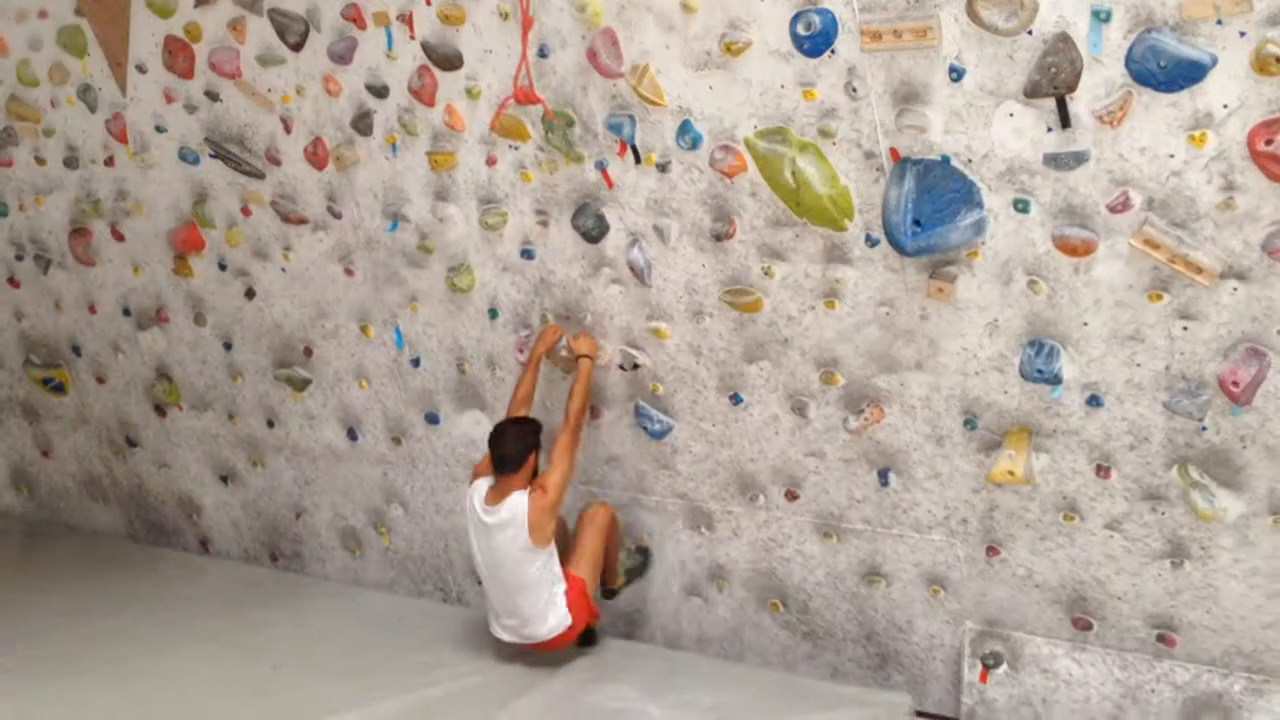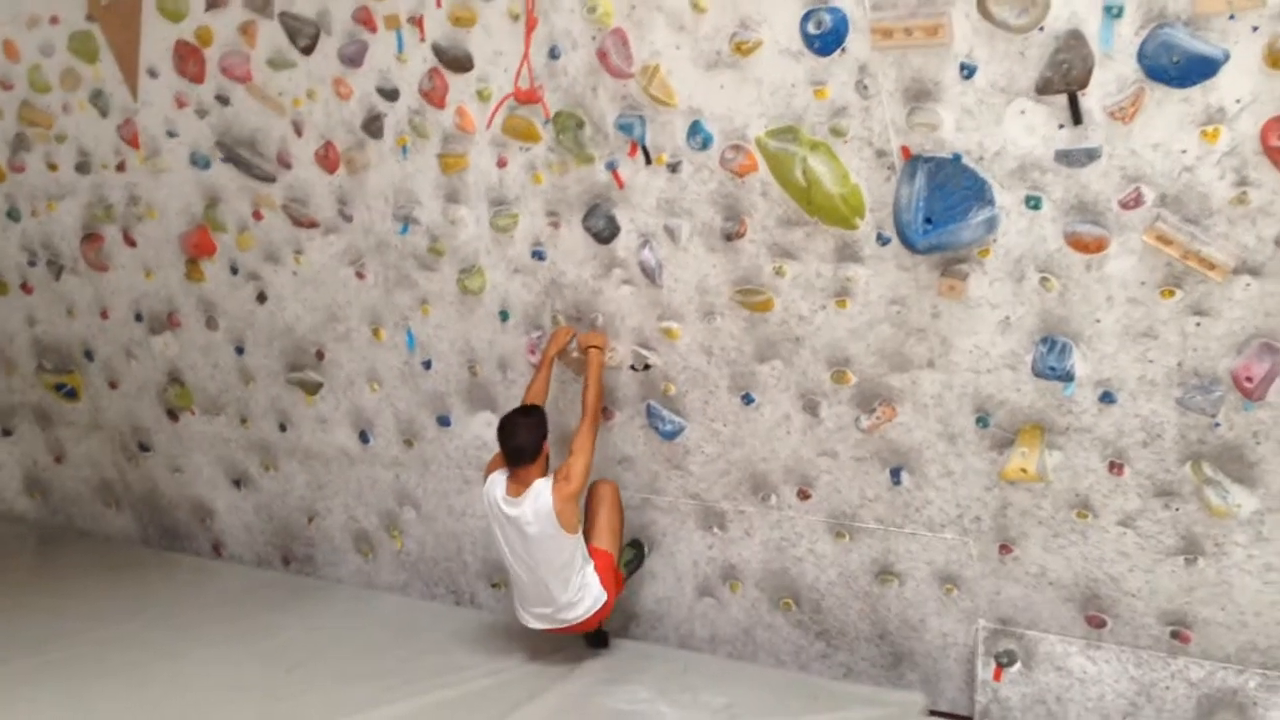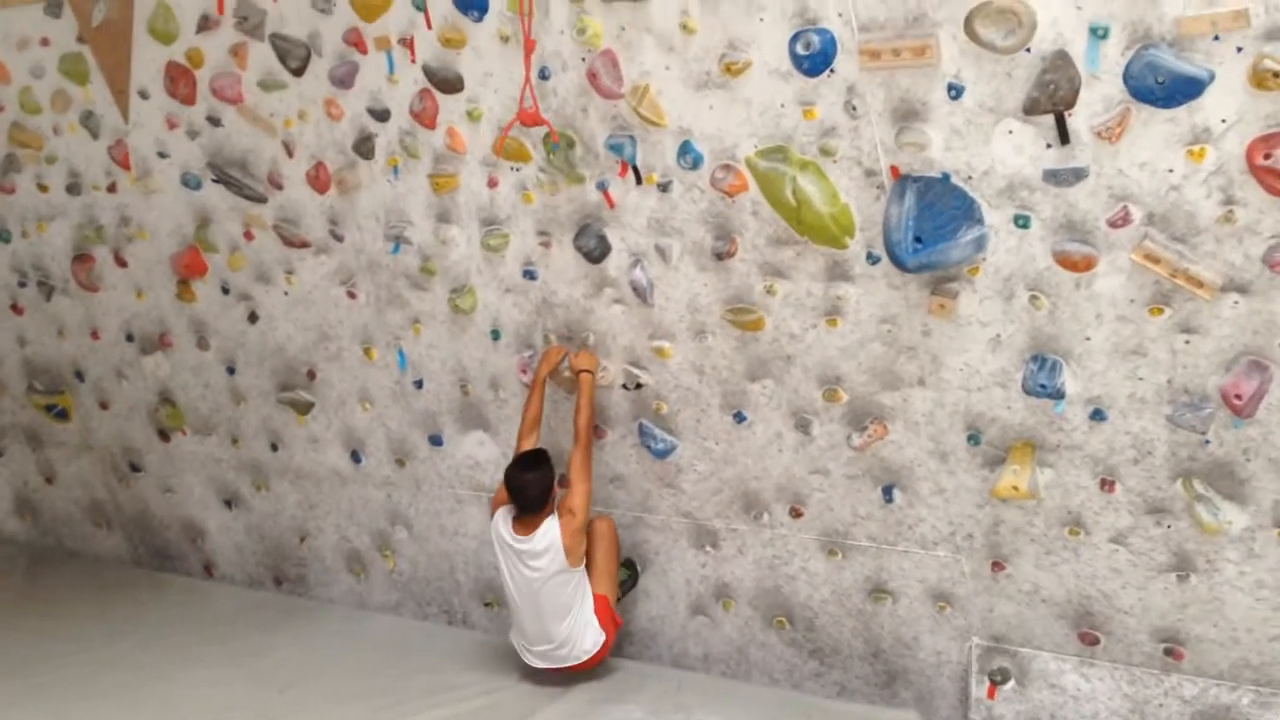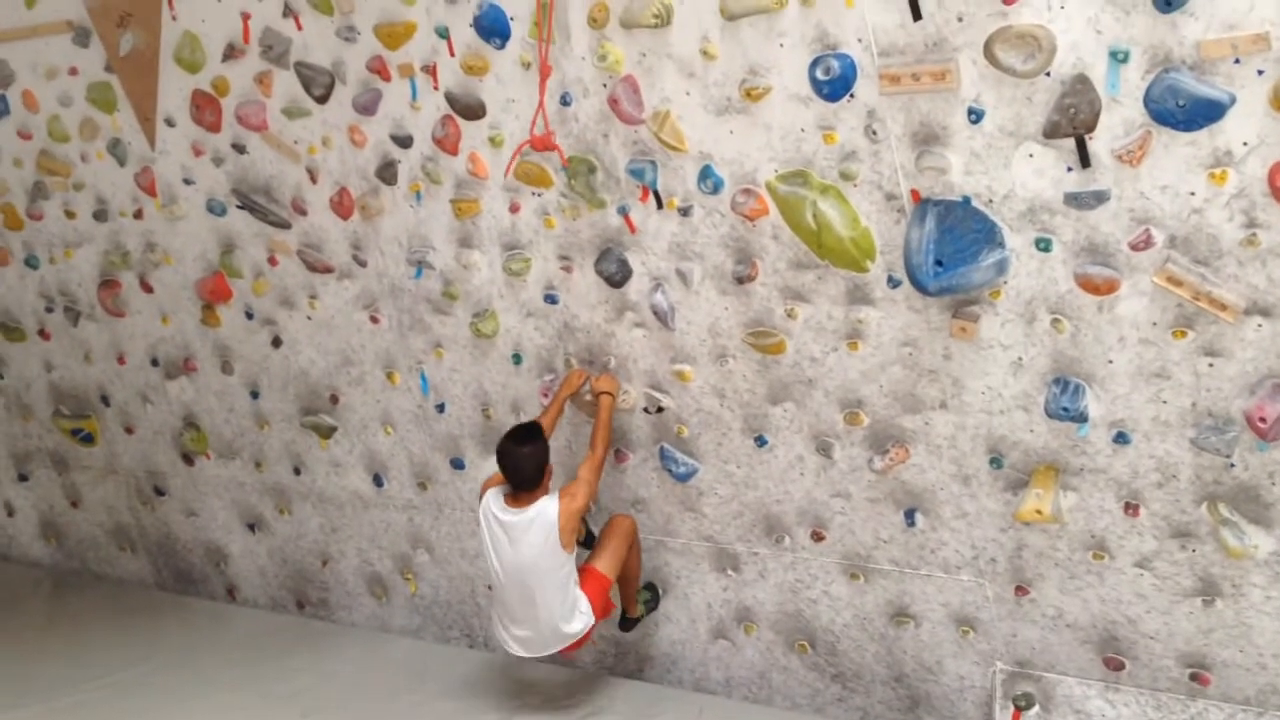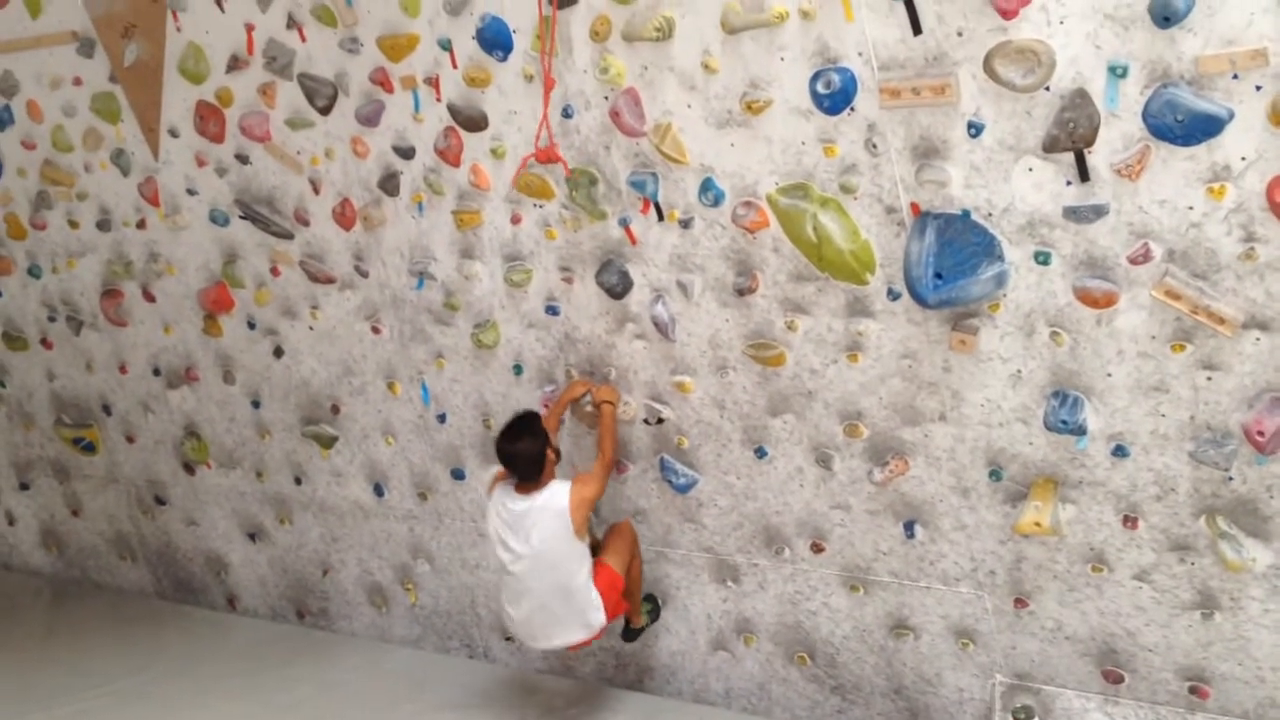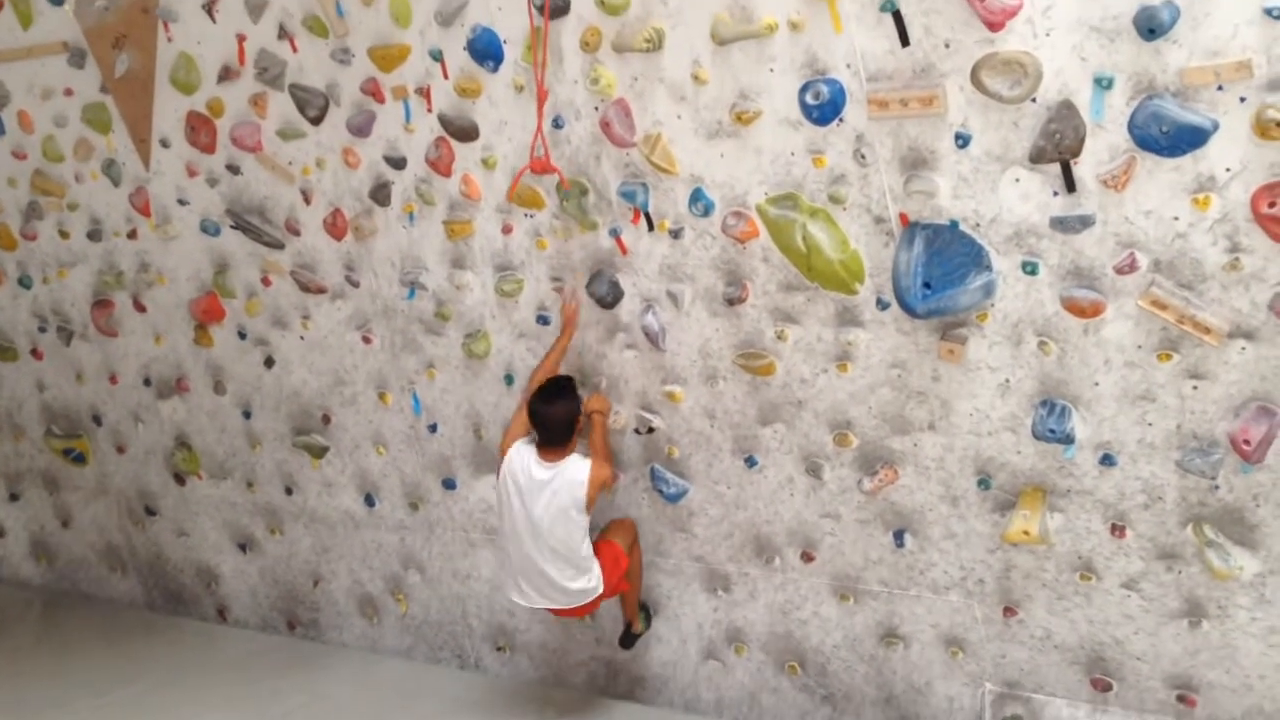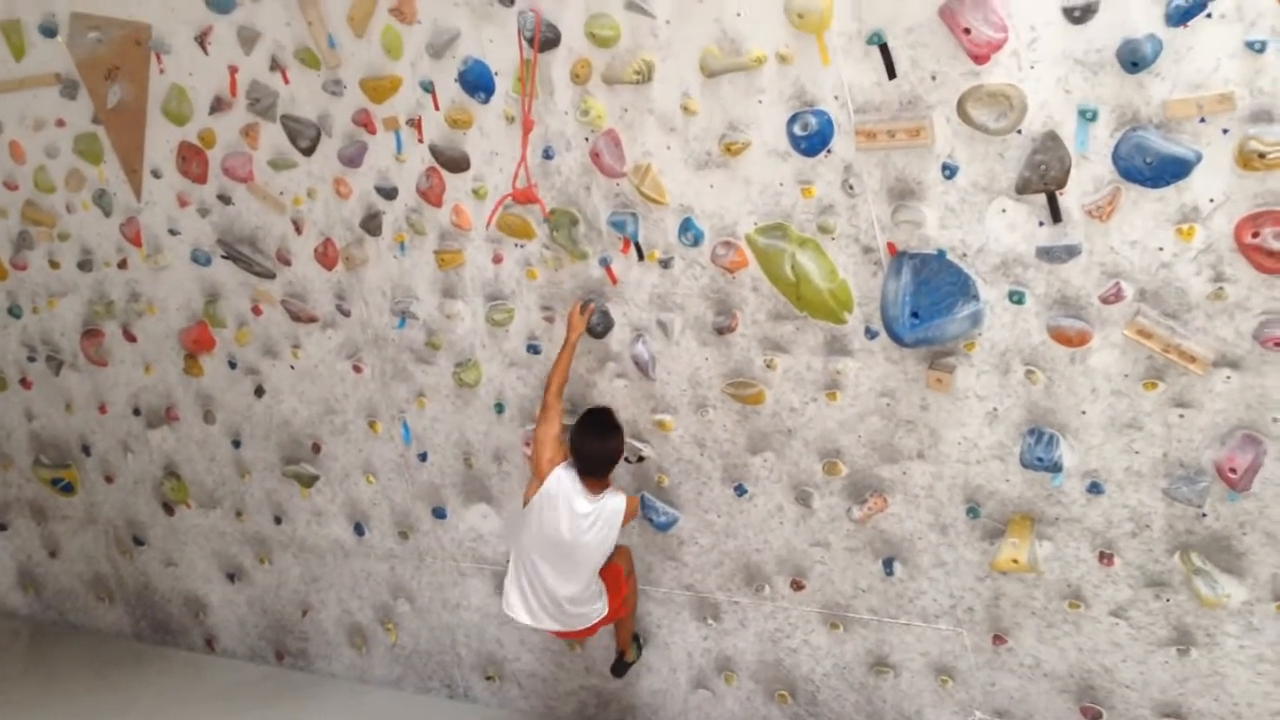
dt=0.5s
person 1, frame 1
left shoulder: (478, 486)
right shoulder: (539, 503)
left elbow: (517, 414)
right elbow: (571, 426)
left wrist: (537, 353)
right wrist: (585, 359)
left hip: (506, 629)
right hip: (555, 630)
right knee: (600, 515)
left ankle: (581, 626)
right ankle: (612, 580)
person 1, frame 2
left shoulder: (493, 481)
right shoulder: (562, 490)
left elbow: (526, 412)
right elbow: (590, 418)
left wrist: (550, 353)
right wrist: (594, 353)
left hip: (535, 620)
right hip: (586, 612)
right knee: (604, 487)
left ankle: (592, 628)
right ankle: (618, 567)
person 1, frame 3
left shoulder: (499, 518)
right shoulder: (567, 528)
left elbow: (526, 440)
right elbow: (582, 444)
left wrist: (541, 373)
right wrist: (585, 375)
left hip: (532, 656)
right hip: (586, 653)
right knee: (601, 524)
right ankle: (613, 589)
person 1, frame 4
left shoulder: (488, 496)
right shoulder: (565, 507)
left elbow: (526, 449)
right elbow: (597, 455)
left wrist: (563, 393)
right wrist: (606, 397)
left hip: (511, 637)
right hip: (567, 635)
right knee: (623, 525)
right ankle: (632, 611)
person 1, frame 5
left shoulder: (497, 489)
right shoulder: (576, 496)
left elbow: (527, 446)
right elbow: (606, 459)
left wrist: (565, 399)
right wrist: (606, 405)
left hip: (523, 628)
right hip: (578, 628)
right knee: (624, 532)
right ankle: (636, 620)
person 1, frame 6
left shoulder: (512, 450)
right shoulder: (594, 474)
left elbow: (533, 389)
left wrist: (565, 333)
right wrist: (599, 415)
left hip: (524, 589)
right hip: (578, 598)
right knee: (625, 530)
right ankle: (633, 625)
person 1, frame 7
left shoulder: (547, 473)
right shoulder: (625, 507)
left elbow: (551, 397)
left wrist: (573, 335)
left hip: (523, 606)
right hip: (580, 620)
right knee: (623, 557)
right ankle: (626, 653)
